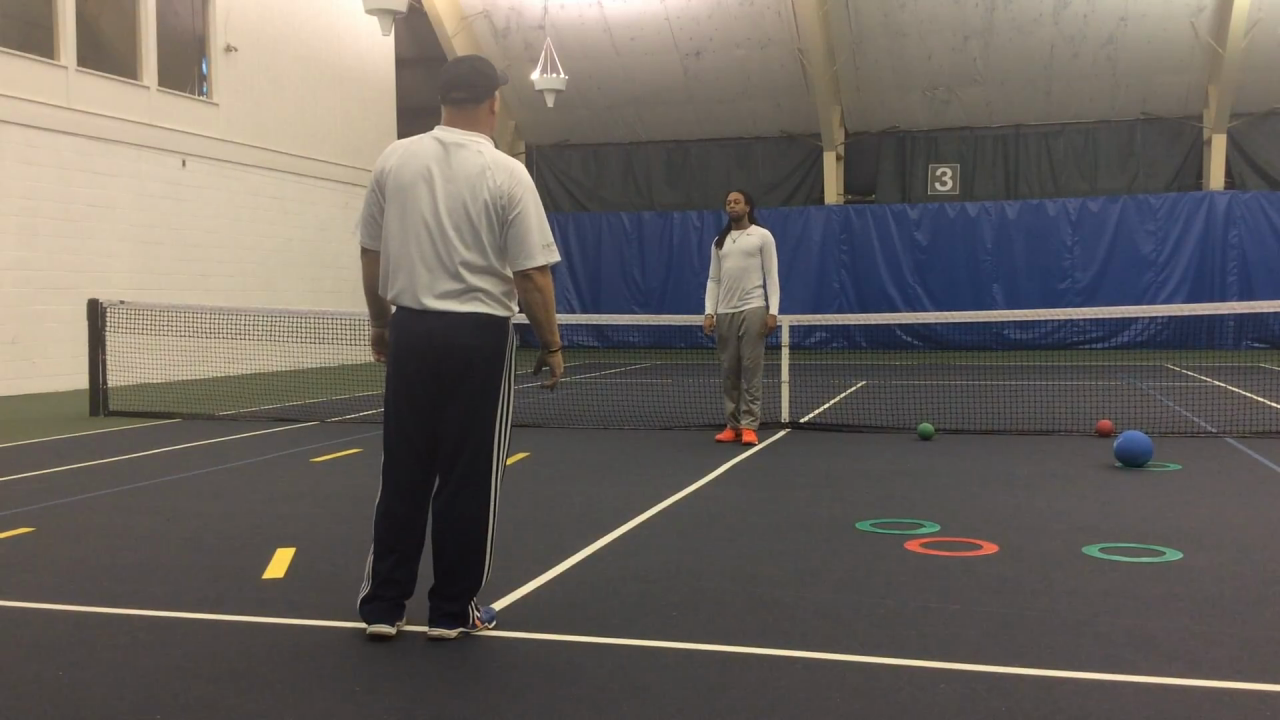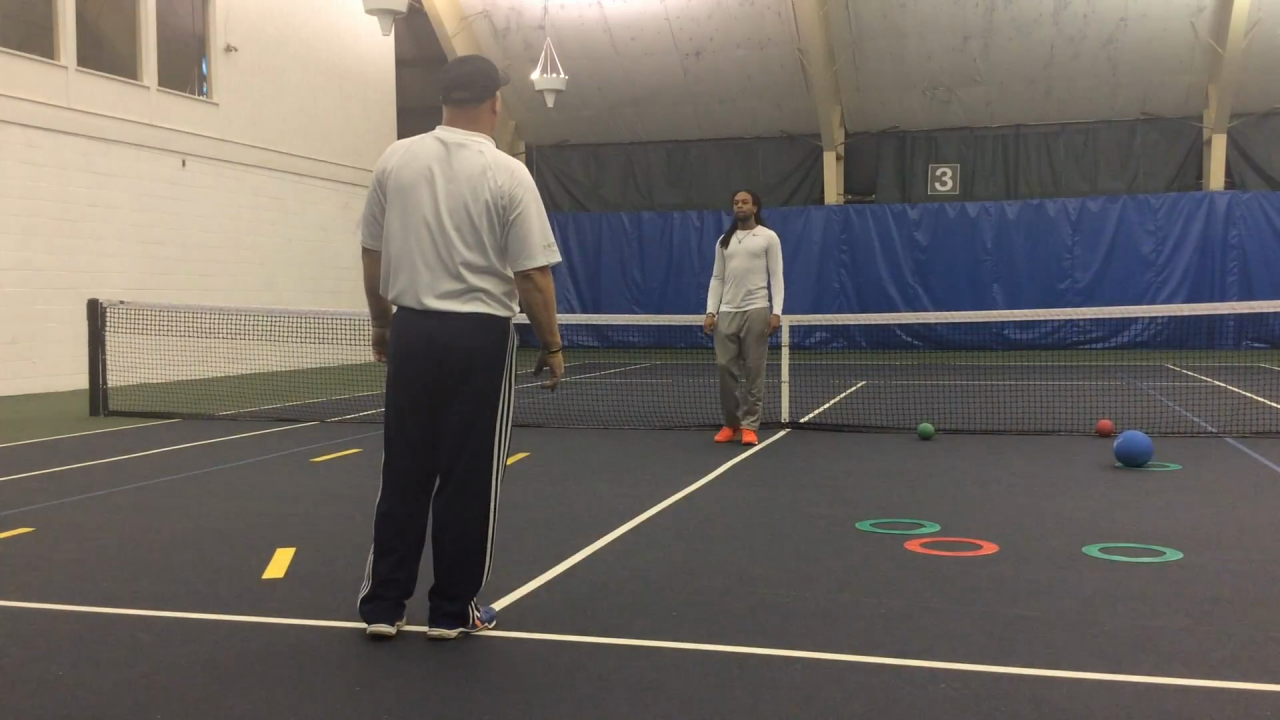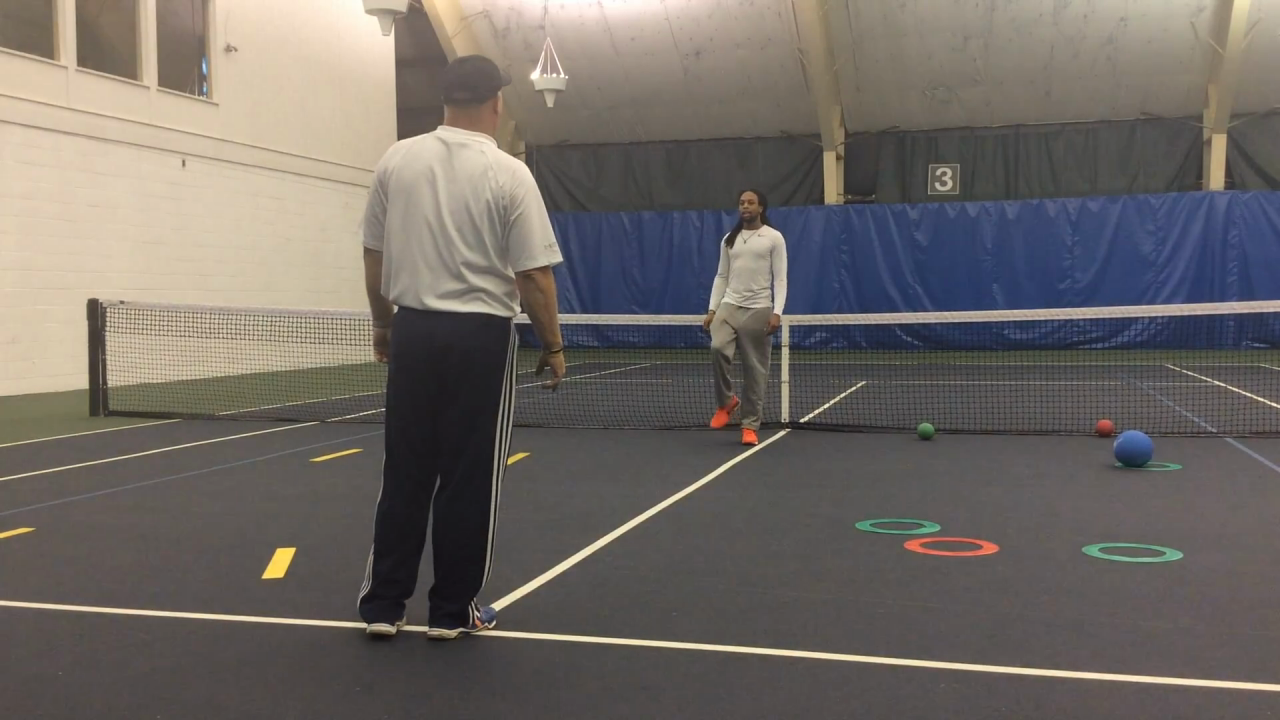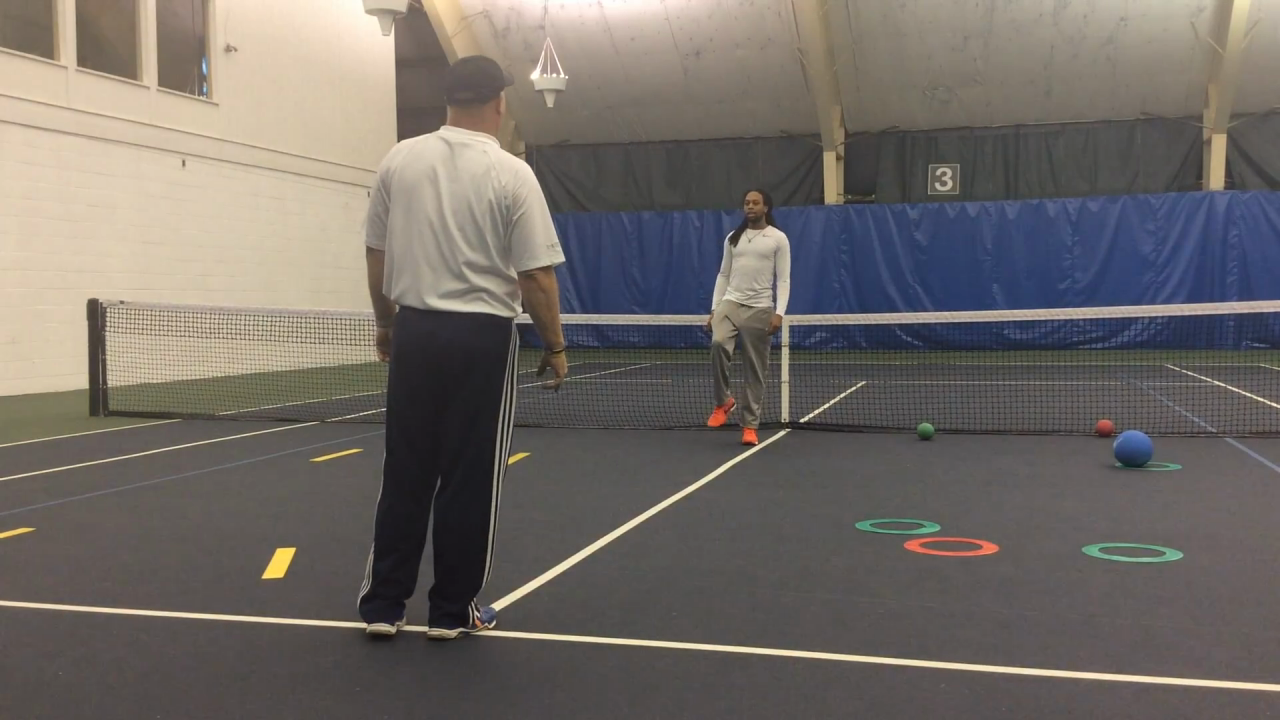
dt=0.2s
person 1, frame 1
left shoulder: (394, 159)
right shoulder: (506, 173)
left elbow: (372, 255)
right elbow: (532, 274)
left wrist: (379, 322)
right wrist: (551, 344)
left hip: (411, 331)
right hip: (479, 336)
left knee: (403, 473)
right knee: (467, 479)
left ankle: (383, 604)
right ankle: (452, 609)
person 1, frame 2
left shoulder: (395, 159)
right shoulder: (507, 173)
left elbow: (372, 255)
right elbow: (532, 274)
left wrist: (381, 322)
right wrist: (552, 344)
left hip: (412, 332)
right hip: (479, 337)
left knee: (403, 474)
right knee: (467, 479)
left ankle: (383, 603)
right ankle: (452, 609)
person 1, frame 3
left shoulder: (397, 159)
right shoulder: (508, 173)
left elbow: (374, 255)
right elbow: (534, 275)
left wrist: (382, 322)
right wrist: (553, 345)
left hip: (413, 332)
right hip: (480, 337)
left knee: (404, 474)
right knee: (468, 480)
left ankle: (383, 603)
right ankle: (452, 609)
person 1, frame 4
left shoulder: (399, 159)
right shoulder: (511, 173)
left elbow: (376, 254)
right elbow: (536, 275)
left wrist: (385, 322)
right wrist: (555, 346)
left hip: (415, 332)
right hip: (482, 337)
left knee: (405, 474)
right knee: (468, 480)
left ankle: (382, 602)
right ankle: (452, 610)
person 2, frame 1
left shoulder: (763, 236)
right shoulder: (719, 241)
left elbow: (772, 277)
right elbow: (713, 280)
left wrist: (773, 312)
right wrist: (709, 313)
left hip: (753, 310)
right hip: (725, 313)
left knee: (751, 370)
right knee: (729, 372)
left ankle: (749, 426)
right ankle: (733, 425)
person 2, frame 2
left shoulder: (769, 237)
right shoulder: (724, 240)
left elbow: (776, 277)
right elbow: (717, 278)
left wrist: (776, 312)
right wrist: (711, 312)
left hip: (756, 311)
right hip: (727, 312)
left knee: (754, 371)
right knee: (726, 368)
left ankle: (749, 427)
right ankle: (731, 423)
person 2, frame 3
left shoulder: (774, 238)
right shoulder: (729, 239)
left elbow: (780, 279)
right elbow: (721, 277)
left wrist: (777, 312)
right wrist: (712, 309)
left hip: (759, 310)
right hip: (730, 305)
left knee: (755, 370)
right knee: (718, 349)
left ankle: (750, 426)
right ankle: (726, 401)
person 2, frame 4
left shoulder: (778, 238)
right shoulder: (733, 238)
left elbow: (783, 280)
right elbow: (723, 275)
left wrist: (779, 313)
right wrist: (714, 308)
left hip: (760, 309)
right hip: (731, 302)
left knee: (755, 370)
right knee: (718, 343)
left ankle: (750, 426)
right ankle: (723, 402)
